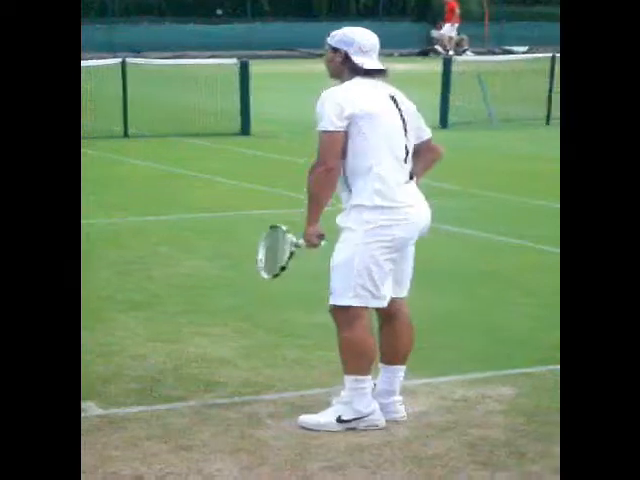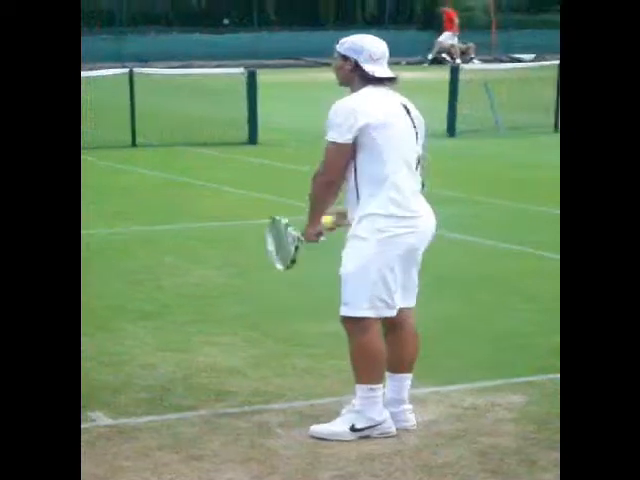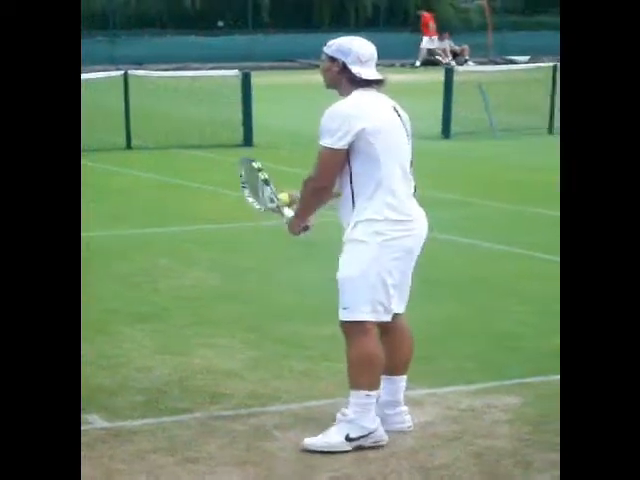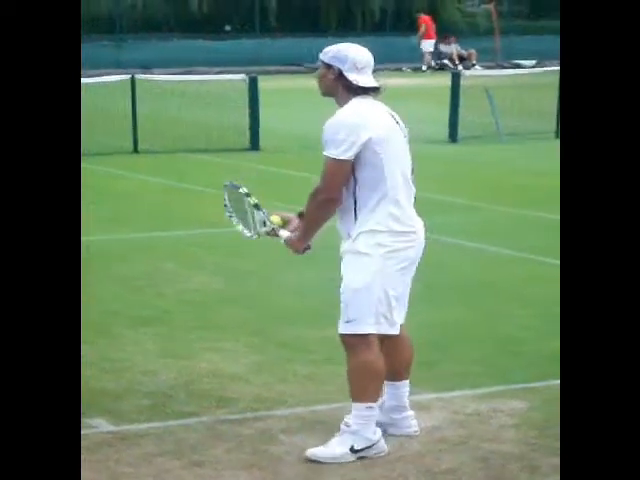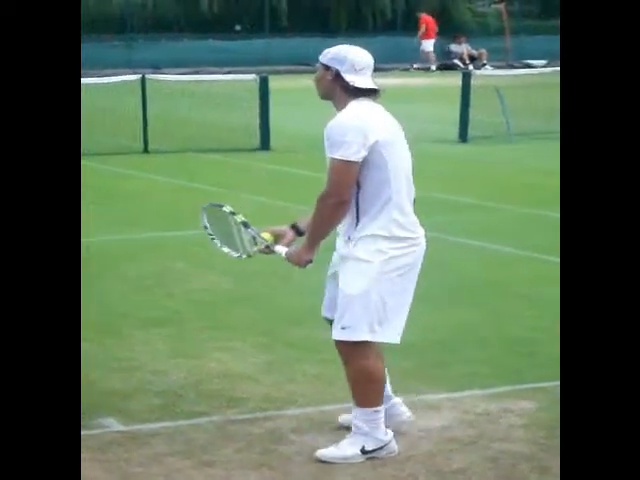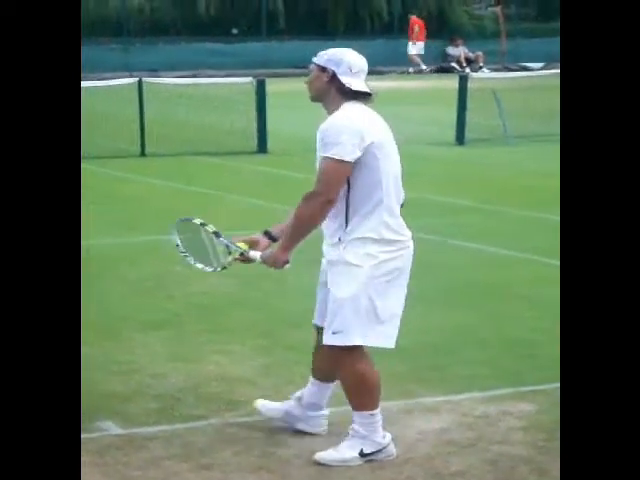
dt=0.3s
person 1, frame 1
left shoulder: (338, 96)
right shoulder: (397, 97)
left elbow: (326, 166)
right elbow: (432, 152)
left wrist: (312, 221)
left hip: (374, 217)
right hip: (410, 211)
left knee: (349, 308)
right knee: (392, 305)
left ankle: (359, 406)
right ankle: (388, 397)
person 1, frame 2
left shoulder: (349, 107)
right shoulder: (404, 107)
left elbow: (329, 176)
left wrist: (314, 219)
right wrist: (355, 209)
left hip: (382, 228)
right hip: (412, 220)
left knee: (361, 317)
right knee: (398, 314)
left ankle: (371, 414)
right ankle: (396, 405)
person 1, frame 3
left shoulder: (343, 112)
right shoulder: (388, 108)
left elbow: (321, 181)
left wrist: (300, 216)
right wrist: (312, 200)
left hip: (377, 231)
right hip: (402, 223)
left knee: (359, 323)
right knee: (391, 317)
left ankle: (363, 422)
right ankle: (391, 408)
person 1, frame 4
left shoulder: (345, 121)
right shoulder: (378, 113)
left elbow: (329, 193)
left wrist: (304, 234)
right wrist: (303, 218)
left hip: (378, 241)
right hip: (394, 234)
left knee: (359, 334)
right knee: (387, 328)
left ankle: (363, 434)
right ankle: (396, 412)
person 1, frame 5
left shoulder: (348, 123)
right shoulder: (370, 116)
left elbow: (336, 198)
left wrist: (308, 246)
right wrist: (297, 229)
left hip: (379, 247)
right hip: (375, 241)
left knee: (353, 340)
right knee: (359, 333)
left ankle: (373, 435)
right ankle: (385, 405)
person 1, frame 6
left shoulder: (347, 123)
right shoulder: (342, 125)
left elbow: (322, 198)
right elbow: (316, 196)
left wrist: (284, 246)
right wrist: (269, 235)
left hip: (369, 251)
right hip: (348, 248)
left knee: (347, 343)
right knee: (328, 332)
left ankle: (371, 437)
right ankle: (308, 409)
